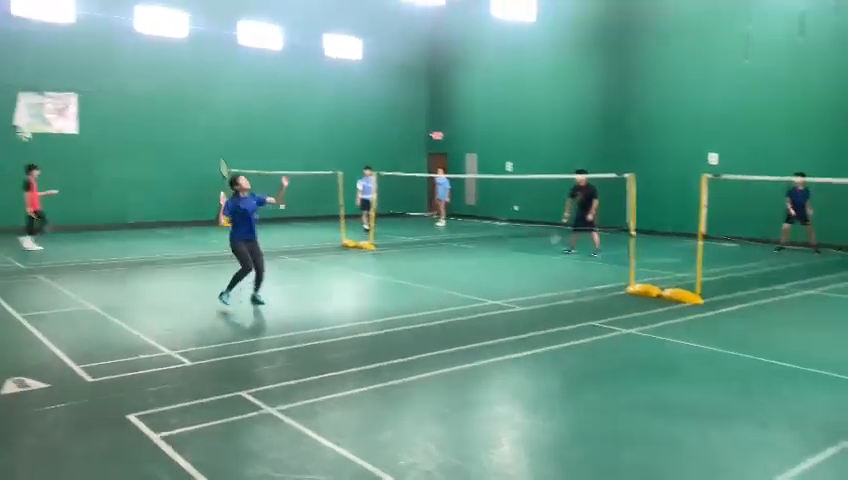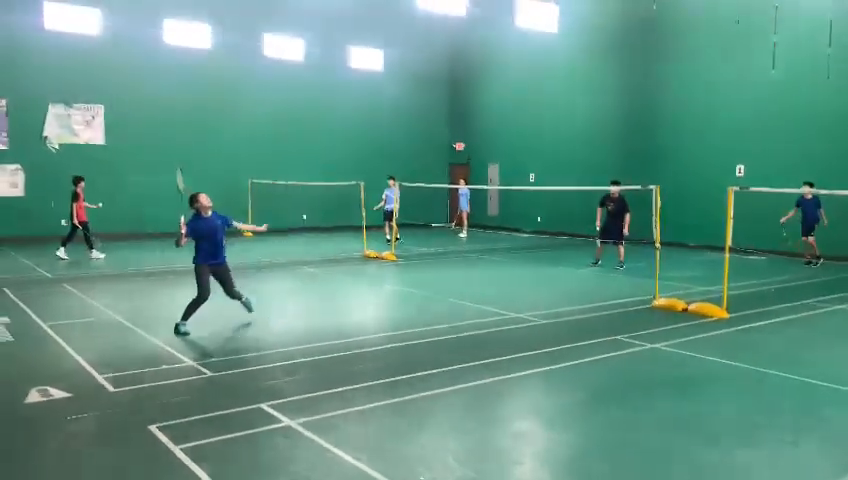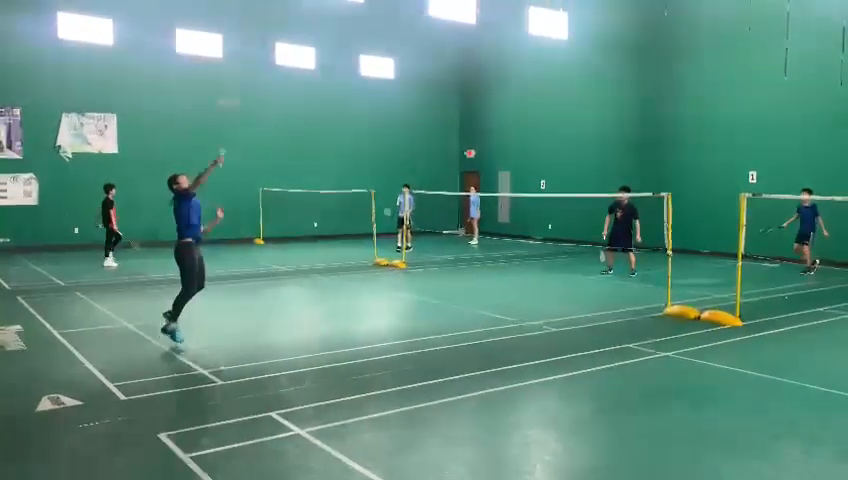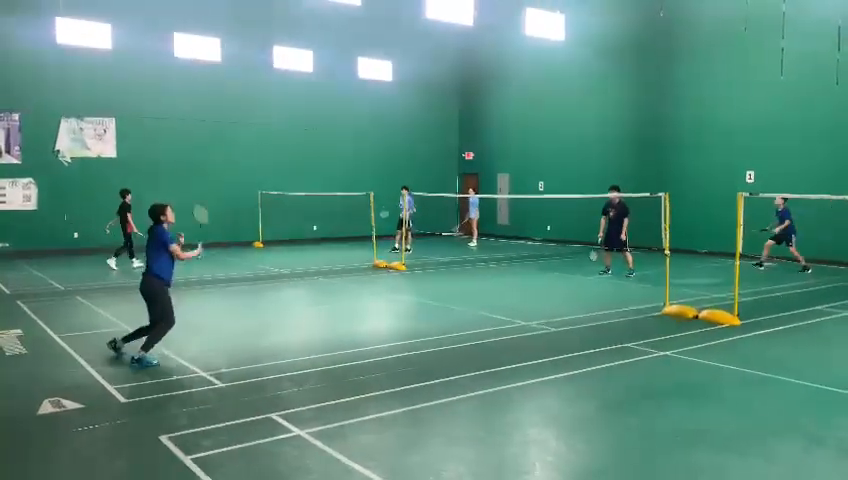
dt=0.3s
person 1, frame 1
left shoulder: (254, 198)
right shoulder: (232, 202)
left elbow: (276, 201)
right elbow: (221, 222)
left wrist: (283, 188)
right wrist: (222, 206)
left hip: (252, 240)
right hip: (238, 241)
left knee: (260, 269)
right knee: (247, 267)
left ankle: (255, 294)
right ankle: (227, 292)
person 1, frame 2
left shoulder: (219, 217)
right shoulder: (194, 223)
left elbow: (238, 226)
right elbow: (179, 244)
left wrist: (258, 228)
right wrist: (182, 233)
left hip: (220, 262)
right hip: (203, 264)
left knee: (231, 292)
right knee: (203, 295)
left ankle: (242, 299)
right ankle: (182, 323)
person 1, frame 3
left shoulder: (192, 203)
right shoulder: (183, 197)
left elbow: (200, 230)
right elbow: (196, 183)
left wrist: (217, 219)
right wrist: (213, 165)
left hip: (194, 248)
right hip: (186, 248)
left knee: (199, 285)
right knee: (189, 288)
left ankle: (172, 313)
right ankle: (171, 325)
person 1, frame 4
left shoulder: (158, 232)
right shoulder: (161, 232)
left elbow: (171, 256)
right elbow: (180, 256)
left wrist: (178, 244)
right wrist: (196, 252)
left hip: (152, 282)
right hip: (156, 283)
left knee: (157, 323)
right knee: (168, 322)
left ankle: (118, 342)
right ankle: (141, 356)
